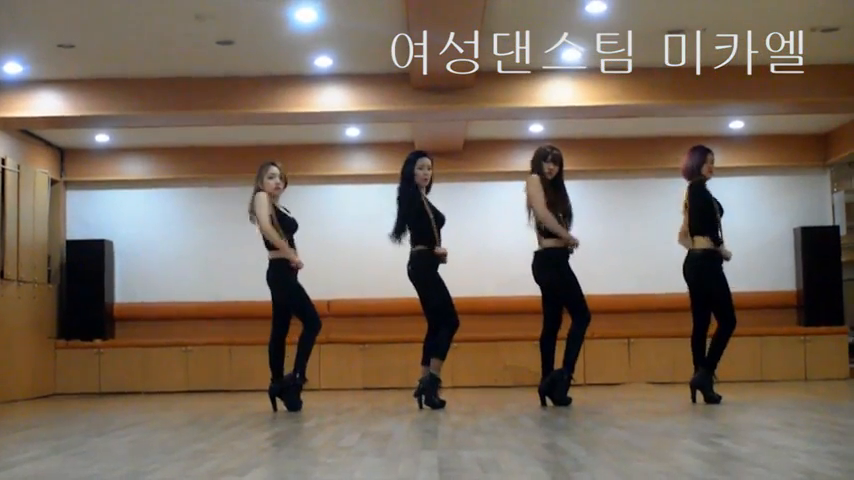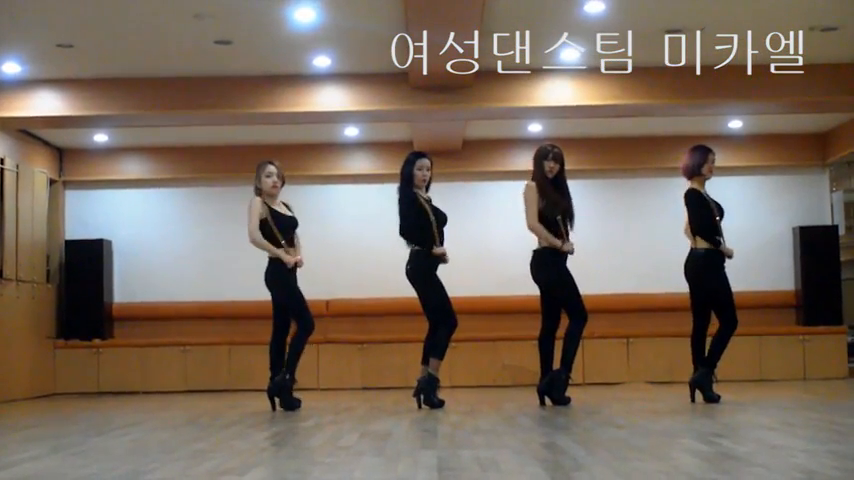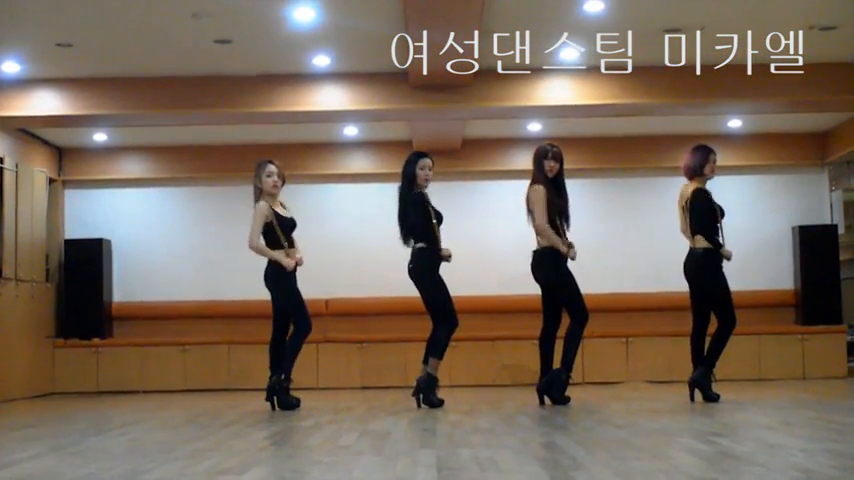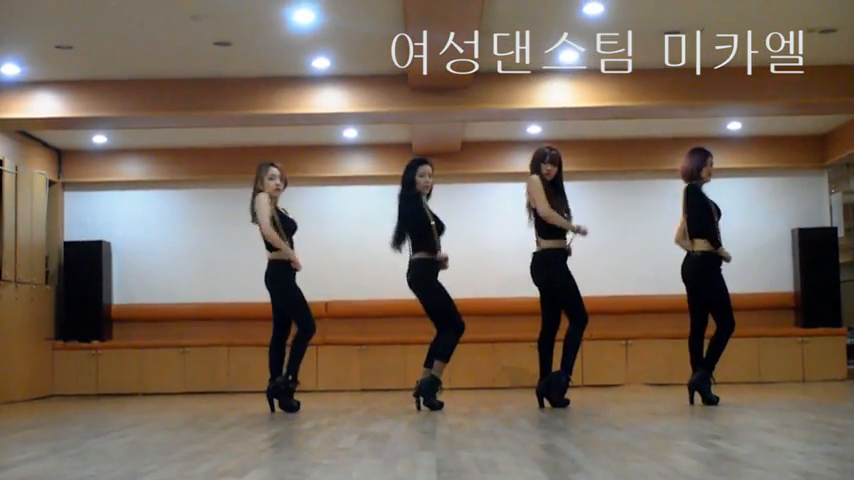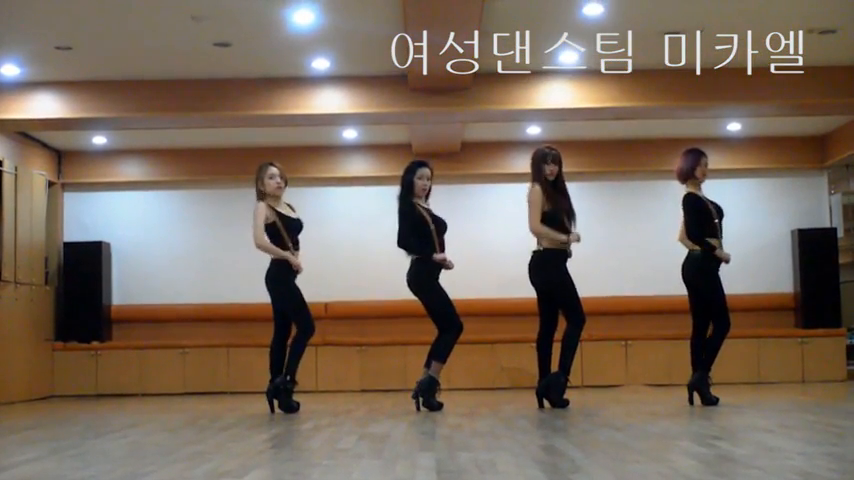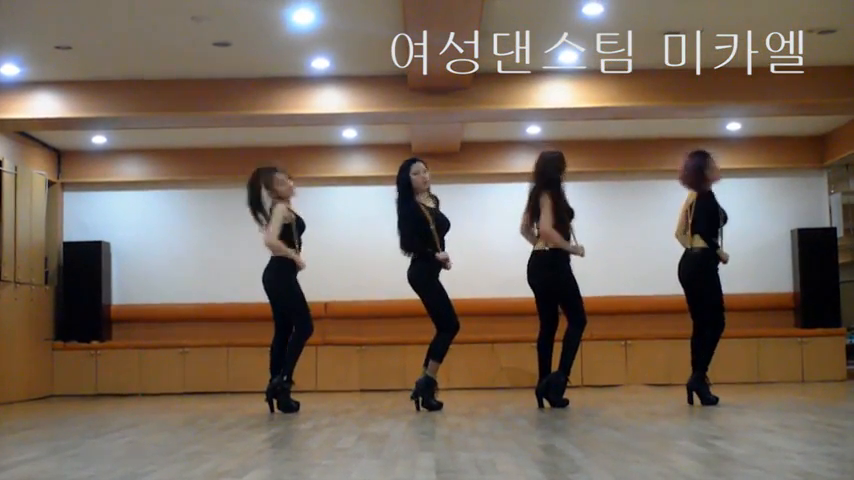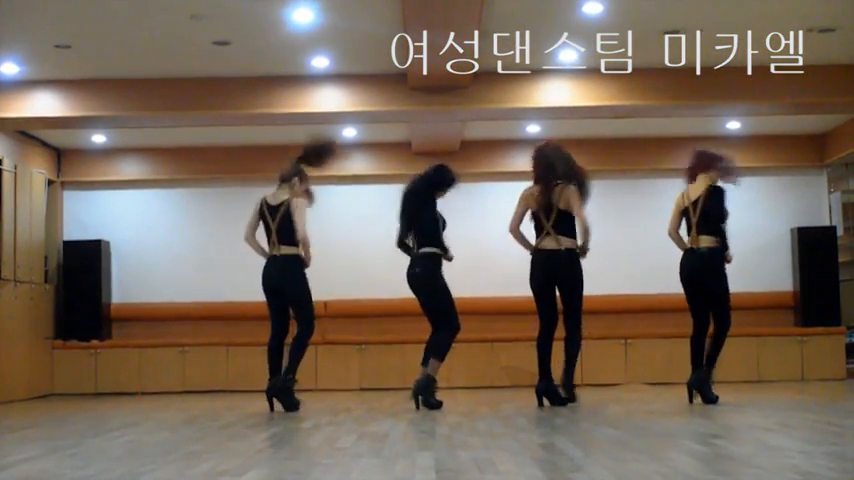
dt=0.3s
person 1, frame 1
left shoulder: (554, 189)
right shoulder: (534, 181)
left elbow: (549, 222)
right elbow: (542, 214)
left wrist: (566, 240)
right wrist: (568, 237)
left hip: (550, 261)
right hip: (551, 260)
left knee: (552, 323)
right knee: (581, 316)
left ankle: (549, 382)
right ankle: (564, 374)
person 1, frame 2
left shoulder: (556, 190)
right shoulder: (533, 186)
left elbow: (558, 224)
right elbow: (533, 223)
left wrist: (564, 243)
right wrist: (560, 244)
left hip: (551, 261)
right hip: (548, 261)
left knee: (550, 323)
right knee: (578, 316)
left ankle: (547, 382)
right ankle: (561, 374)
person 1, frame 3
left shoulder: (553, 187)
right shoulder: (538, 187)
left elbow: (555, 225)
right elbow: (541, 225)
left wrist: (564, 247)
right wrist: (565, 249)
left hip: (548, 260)
right hip: (549, 260)
left knee: (551, 322)
right knee: (579, 315)
left ankle: (546, 381)
right ankle: (561, 374)
person 1, frame 4
left shoulder: (553, 189)
right shoulder: (534, 181)
left elbow: (553, 224)
right elbow: (544, 212)
left wrist: (568, 229)
right wrist: (574, 227)
left hip: (548, 262)
right hip: (550, 261)
left knee: (550, 324)
right knee: (578, 317)
left ankle: (546, 384)
right ankle: (561, 377)
person 1, frame 5
left shoulder: (555, 191)
right shoulder: (538, 190)
right elbow: (535, 226)
left wrist: (565, 239)
right wrist: (565, 238)
left hip: (545, 263)
right hip: (549, 263)
left knee: (547, 325)
right knee: (576, 318)
left ankle: (546, 385)
right ankle: (559, 378)
person 1, frame 6
left shoulder: (538, 194)
right shoulder: (549, 195)
left elbow: (525, 229)
right elbow: (546, 229)
right wrist: (571, 247)
left hip: (538, 263)
right hip: (554, 264)
left knee: (548, 325)
right knee: (577, 319)
left ankle: (545, 384)
right ankle: (559, 378)
person 1, frame 7
left shoulder: (529, 193)
right shoulder: (569, 189)
left elbow: (513, 227)
right elbow: (584, 223)
right wrist: (584, 246)
left hip: (540, 261)
right hip: (567, 260)
left knee: (546, 324)
right knee: (573, 322)
left ankle: (545, 385)
right ankle: (567, 381)
person 2, frame 1
left shoulder: (694, 191)
right shoulder: (698, 187)
left elbow: (684, 234)
right elbow: (707, 223)
right wrist: (722, 248)
left hip: (694, 262)
right hip: (705, 262)
left knee: (701, 323)
right knee: (727, 321)
left ankle: (701, 377)
right ankle: (704, 374)
person 2, frame 2
left shoulder: (699, 193)
right shoulder: (693, 193)
right elbow: (702, 228)
right wrist: (723, 248)
left hip: (697, 262)
right hip: (706, 262)
left knee: (700, 323)
right knee: (728, 321)
left ankle: (700, 377)
right ankle: (704, 373)
person 2, frame 3
left shoulder: (686, 191)
right shoulder: (702, 192)
right elbow: (707, 227)
right wrist: (723, 250)
left hip: (694, 260)
right hip: (706, 261)
left knee: (700, 322)
right knee: (727, 320)
left ankle: (700, 375)
right ankle: (703, 372)
person 2, frame 4
left shoulder: (690, 193)
right shoulder: (695, 190)
left elbow: (680, 238)
right elbow: (704, 227)
left wrist: (696, 249)
right wrist: (721, 250)
left hip: (693, 264)
right hip: (705, 264)
left knee: (698, 325)
right knee: (726, 322)
left ankle: (699, 378)
right ankle: (703, 375)
person 2, frame 5
left shoulder: (696, 198)
right shoulder: (691, 198)
left elbow: (684, 236)
right elbow: (693, 233)
left wrist: (705, 251)
right wrist: (718, 252)
left hip: (697, 265)
right hip: (702, 266)
left knee: (701, 325)
right knee: (721, 323)
left ankle: (699, 379)
right ankle: (700, 377)
person 2, frame 6
left shoulder: (695, 196)
right shoulder: (707, 195)
left elbow: (679, 232)
right elbow: (703, 230)
right wrist: (719, 252)
left hip: (690, 263)
right hip: (702, 264)
left knee: (701, 325)
right knee: (715, 322)
left ankle: (698, 379)
right ankle: (698, 377)
person 2, frame 7
left shoulder: (683, 195)
right shoulder: (716, 192)
left elbow: (672, 231)
right elbow: (720, 224)
right wrist: (726, 252)
left hip: (688, 262)
right hip: (710, 260)
left knee: (700, 322)
right knee: (721, 321)
left ankle: (699, 377)
right ankle: (702, 375)
person 3, frame 1
left shoulder: (423, 199)
right shoulder: (411, 194)
left elbow: (432, 227)
right elbow: (412, 225)
left wrist: (438, 250)
right wrist: (434, 248)
left hip: (426, 265)
right hip: (423, 265)
left knee: (437, 323)
right knee: (449, 321)
left ankle: (425, 382)
right ankle: (431, 381)
person 3, frame 2
left shoulder: (426, 200)
right shoulder: (409, 197)
left elbow: (436, 227)
right elbow: (406, 230)
left wrist: (440, 251)
right wrist: (431, 249)
left hip: (426, 266)
right hip: (421, 265)
left knee: (437, 323)
right knee: (447, 321)
left ankle: (424, 382)
right ankle: (430, 380)
person 3, frame 3
left shoulder: (417, 197)
right shoulder: (417, 196)
left elbow: (426, 229)
right elbow: (420, 229)
left wrist: (439, 250)
right wrist: (439, 250)
left hip: (424, 263)
right hip: (424, 264)
left knee: (442, 322)
right knee: (448, 320)
left ankle: (424, 381)
right ankle: (429, 381)
person 3, frame 4
left shoulder: (420, 204)
right shoulder: (413, 201)
right elbow: (418, 228)
left wrist: (438, 258)
right wrist: (436, 254)
left hip: (424, 272)
right hip: (422, 273)
left knee: (445, 328)
right knee: (455, 325)
left ankle: (425, 383)
right ankle: (431, 382)
person 3, frame 5
left shoulder: (426, 208)
right shoulder: (408, 207)
right elbow: (404, 241)
left wrist: (442, 258)
right wrist: (432, 256)
left hip: (428, 274)
right hip: (422, 274)
left knee: (446, 328)
right knee: (453, 326)
left ankle: (425, 384)
right ankle: (430, 383)
person 3, frame 6
left shoulder: (434, 202)
right shoulder: (409, 206)
right elbow: (407, 243)
left wrist: (442, 257)
right wrist: (435, 255)
left hip: (430, 272)
right hip: (422, 272)
left knee: (445, 327)
right knee: (450, 325)
left ankle: (424, 384)
right ankle: (427, 382)
person 3, frame 7
left shoulder: (414, 203)
right shoulder: (427, 201)
left elbow: (402, 239)
right elbow: (435, 231)
right wrist: (445, 252)
left hip: (415, 269)
right hip: (429, 268)
left knee: (439, 327)
right knee: (450, 325)
left ankle: (422, 384)
right ankle: (426, 380)
person 4, frame 1
left shoulder: (282, 209)
right shoulder: (261, 198)
right elbow: (265, 228)
left wrist: (296, 257)
right wrist: (291, 255)
left hip: (286, 272)
right hip: (280, 271)
left knee: (280, 330)
right knee: (312, 322)
left ankle: (278, 384)
right ankle: (296, 377)
person 4, frame 2
left shoulder: (286, 206)
right shoulder: (258, 203)
left elbow: (294, 236)
right elbow: (254, 236)
left wrist: (298, 255)
right wrist: (282, 255)
left hip: (288, 272)
right hip: (278, 272)
left knee: (281, 330)
right knee: (306, 324)
left ankle: (277, 384)
right ankle: (285, 379)
person 4, frame 3
left shoulder: (280, 206)
right shoulder: (263, 206)
right elbow: (254, 243)
left wrist: (296, 254)
right wrist: (282, 259)
left hip: (284, 272)
right hip: (278, 272)
left knee: (281, 329)
right knee: (303, 325)
left ankle: (276, 384)
right ankle: (281, 380)
person 4, frame 4
left shoulder: (278, 208)
right shoulder: (262, 199)
right elbow: (267, 231)
left wrist: (292, 256)
right wrist: (291, 255)
left hip: (283, 272)
right hip: (279, 272)
left knee: (281, 332)
right knee: (307, 326)
left ankle: (276, 385)
right ankle: (287, 381)
person 4, frame 5
left shoulder: (288, 207)
right shoulder: (263, 207)
right elbow: (259, 241)
left wrist: (294, 259)
right wrist: (289, 257)
left hip: (285, 275)
right hip: (279, 274)
left knee: (282, 332)
right knee: (306, 327)
left ankle: (277, 385)
right ankle: (285, 381)
person 4, frame 6
left shoulder: (284, 207)
right shoulder: (280, 208)
right elbow: (270, 241)
left wrist: (292, 256)
right wrist: (296, 257)
left hip: (277, 273)
right hip: (282, 273)
left knee: (283, 331)
right knee: (304, 326)
left ankle: (276, 386)
right ankle: (282, 380)
person 4, frame 7
left shoulder: (263, 202)
right shoulder: (297, 202)
left elbow: (248, 236)
right elbow: (302, 236)
right wrist: (307, 257)
left hip: (270, 270)
right hip: (291, 268)
left knee: (278, 328)
right knee: (306, 325)
left ankle: (276, 383)
right ankle: (285, 379)
